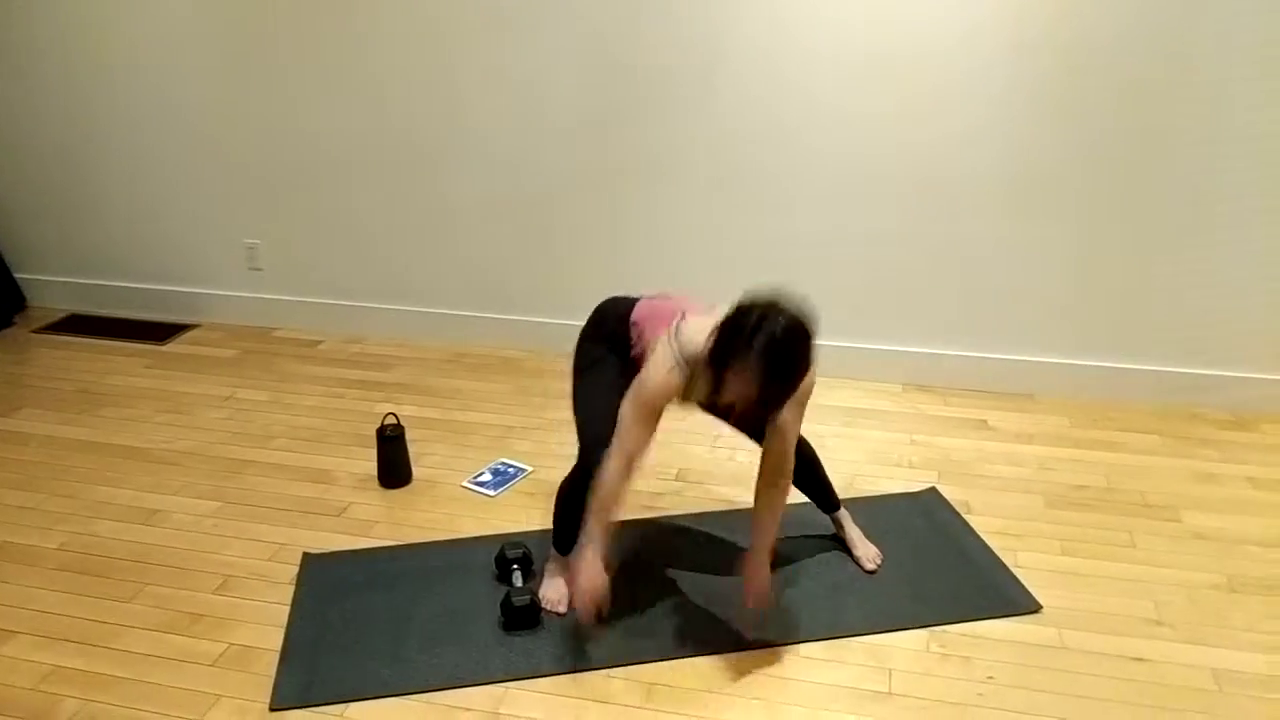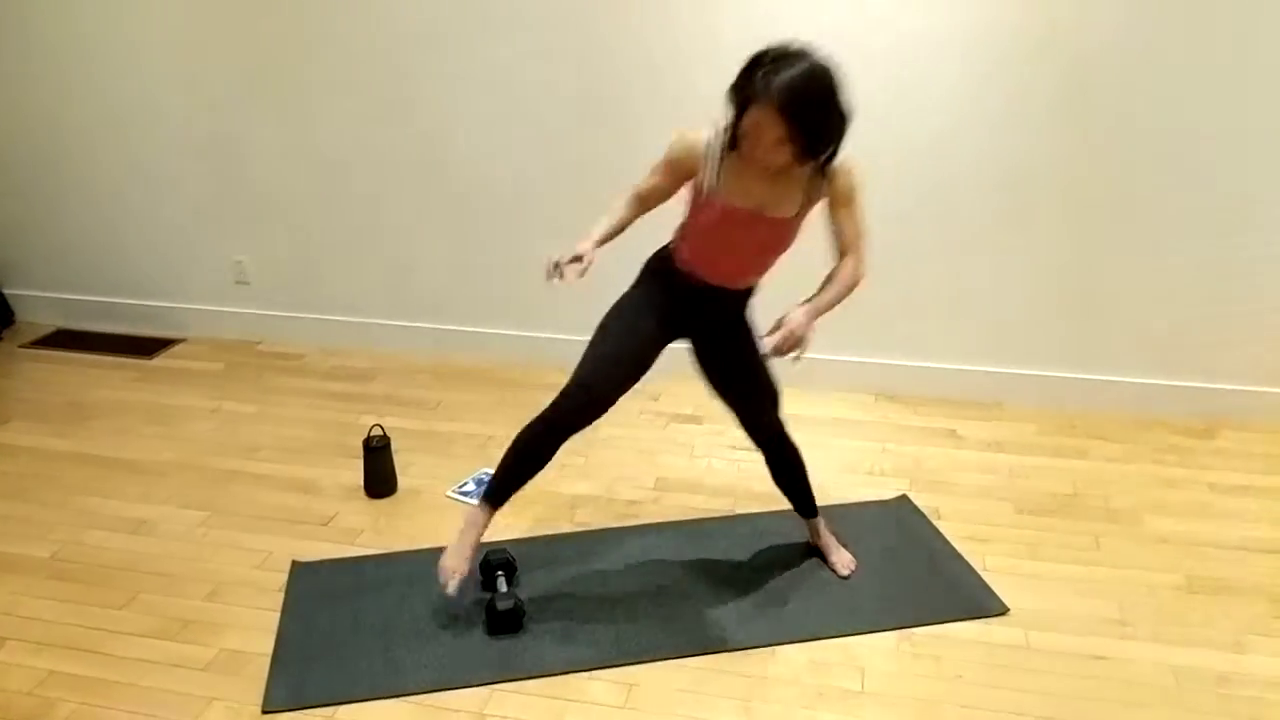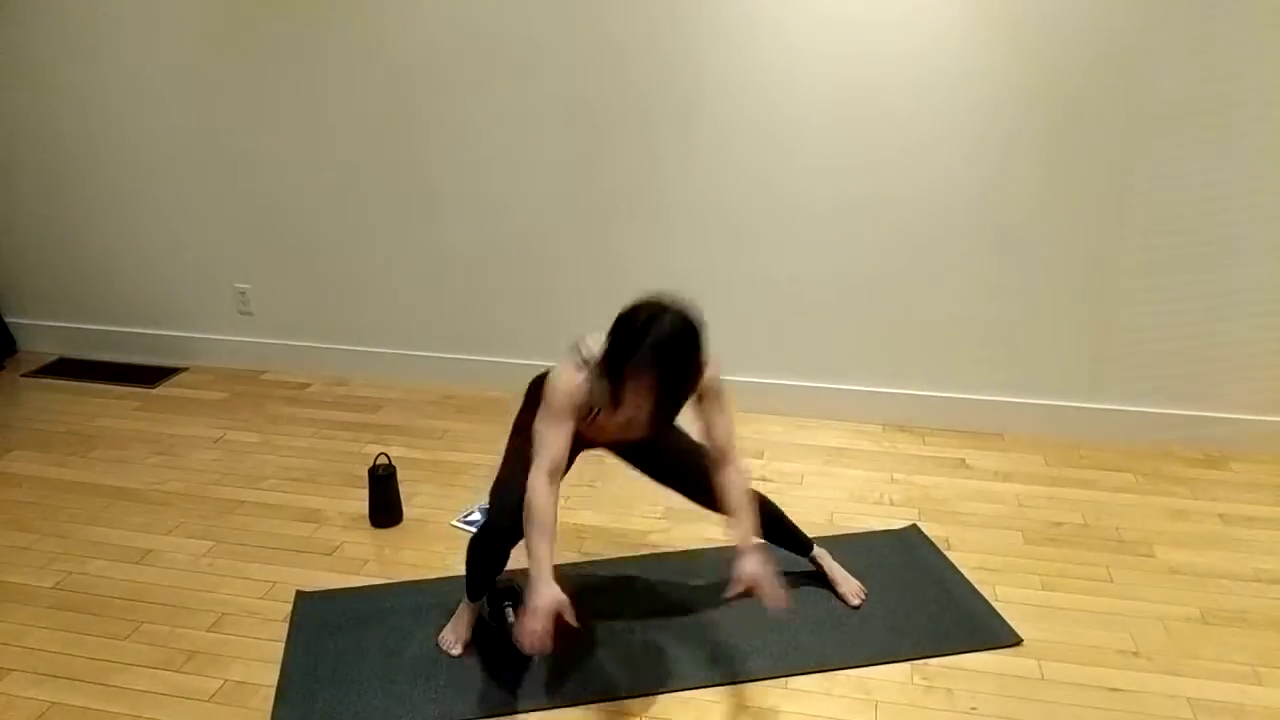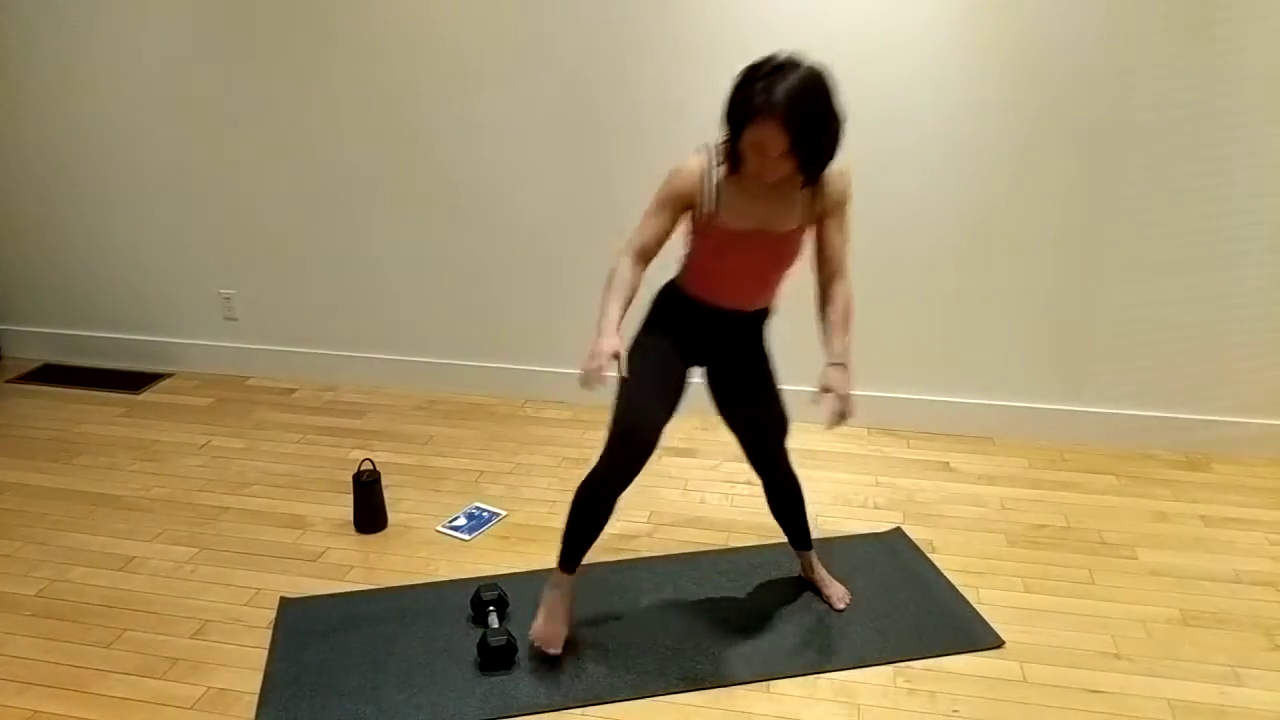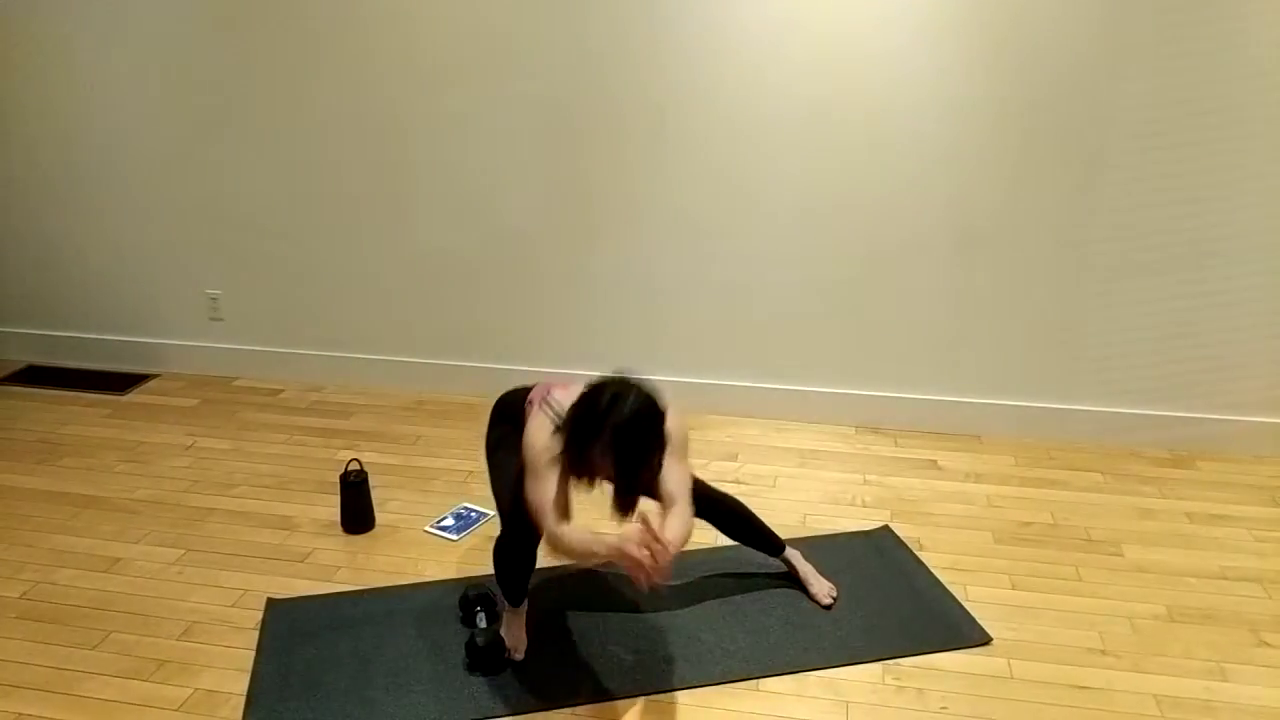
dt=1s
person 1, frame 1
left shoulder: (793, 371)
right shoulder: (670, 364)
left elbow: (778, 466)
right elbow: (617, 463)
left wrist: (760, 557)
right wrist: (590, 555)
right hip: (615, 331)
left knee: (787, 444)
right knee: (593, 459)
left ankle: (841, 522)
right ankle: (559, 559)
person 1, frame 2
left shoulder: (830, 177)
right shoulder: (702, 150)
left elbow: (853, 262)
right elbow: (641, 198)
left wrist: (809, 311)
right wrist: (593, 240)
left hip: (721, 309)
right hip: (661, 291)
left knee: (767, 429)
right knee: (574, 407)
left ankle: (818, 529)
right ankle: (478, 521)
person 1, frame 3
left shoulder: (699, 377)
right shoulder: (570, 381)
left elbow: (728, 464)
right elbow: (542, 480)
left wrist: (749, 550)
right wrist: (541, 582)
left hip: (643, 435)
right hip: (563, 421)
left knee: (723, 496)
right knee: (501, 526)
left ankle: (816, 557)
right ankle: (471, 605)
person 1, frame 4
left shoulder: (827, 191)
right shoulder: (697, 175)
left elbow: (835, 280)
right elbow: (632, 257)
left wrist: (838, 362)
right wrist: (608, 328)
left hip: (740, 336)
right hip: (675, 324)
left knee: (773, 461)
right knee: (620, 462)
left ankle: (809, 563)
right ankle: (561, 586)
person 1, frame 5
left shoulder: (661, 425)
right shoulder: (543, 430)
left elbow: (682, 511)
right elbow: (555, 534)
left wrist: (661, 544)
right wrist: (616, 547)
right hip: (516, 423)
left knee: (696, 493)
right knee: (520, 532)
left ankle: (790, 558)
right ankle: (514, 608)
